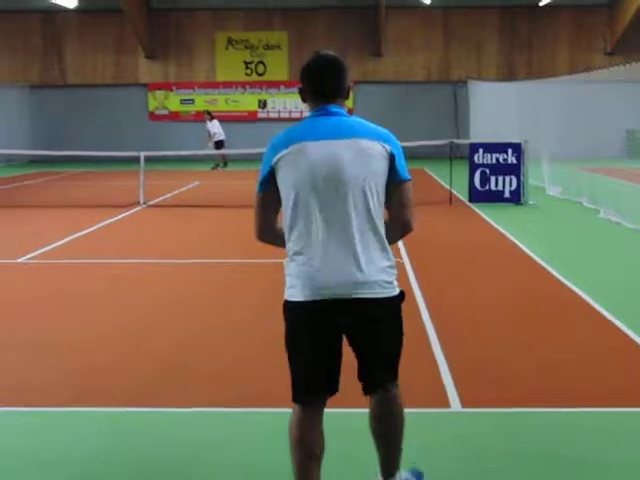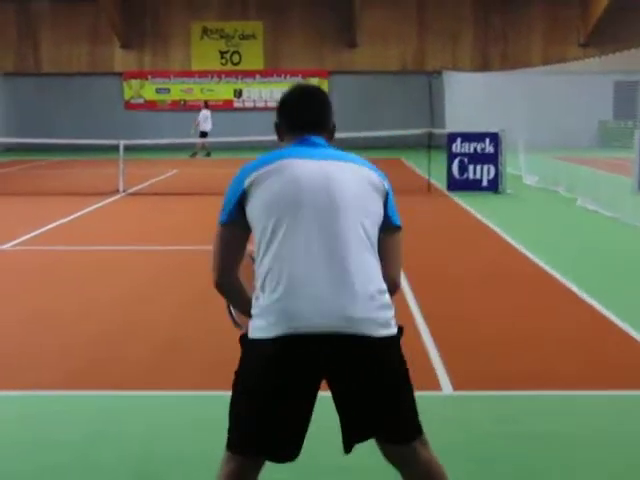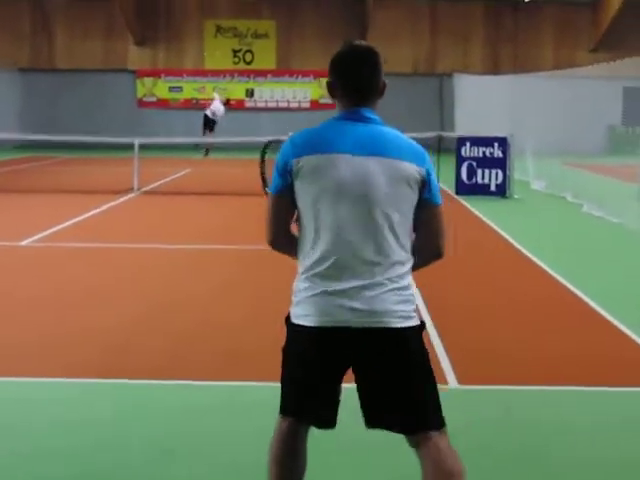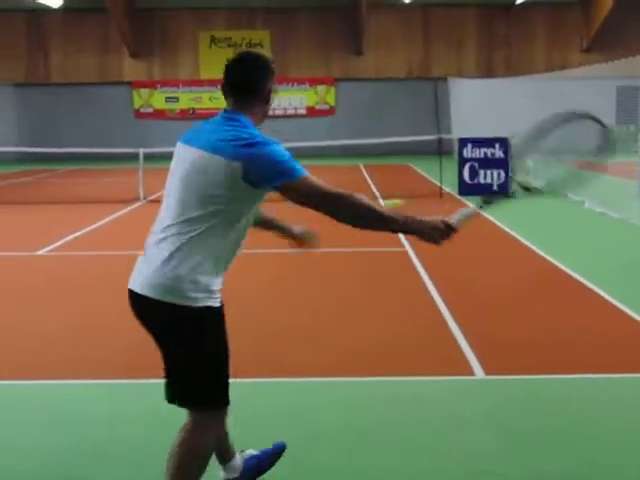
dt=1s
person 1, frame 1
left shoulder: (281, 147)
right shoulder: (381, 140)
left elbow: (264, 231)
right elbow: (403, 221)
left hip: (307, 292)
right hip: (375, 288)
left knee: (309, 404)
right knee: (385, 389)
person 1, frame 2
left shoulder: (253, 173)
right shoulder: (371, 174)
left elbow: (223, 276)
right elbow: (391, 278)
left hip: (279, 330)
right hip: (367, 327)
person 1, frame 3
left shoulder: (298, 148)
right shoulder: (414, 156)
left elbow: (277, 238)
right elbow: (433, 249)
left hip: (316, 314)
right hip: (391, 315)
left knee: (293, 422)
right knee: (430, 439)
person 1, frame 4
left shoulder: (196, 134)
right shoulder: (254, 147)
right elbow: (331, 202)
left wrist: (281, 227)
right wrist: (414, 226)
left hip: (148, 284)
right hip: (184, 293)
left knee: (208, 387)
right knee: (206, 412)
